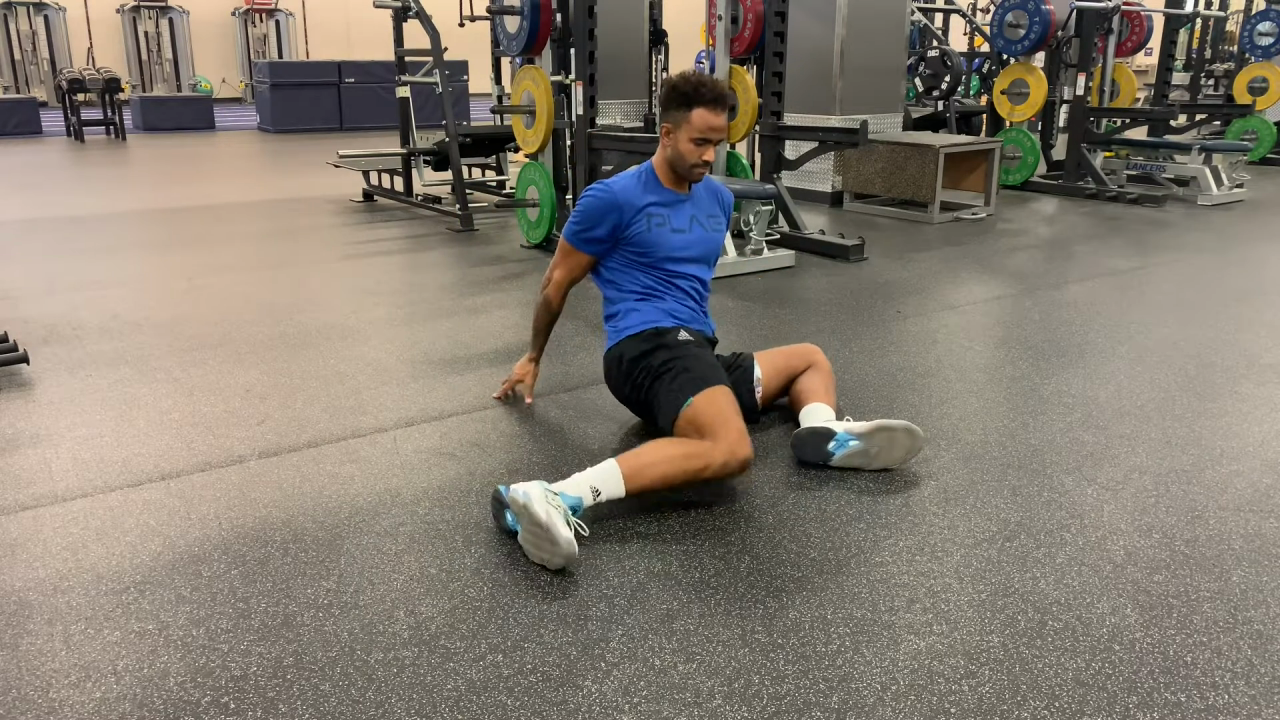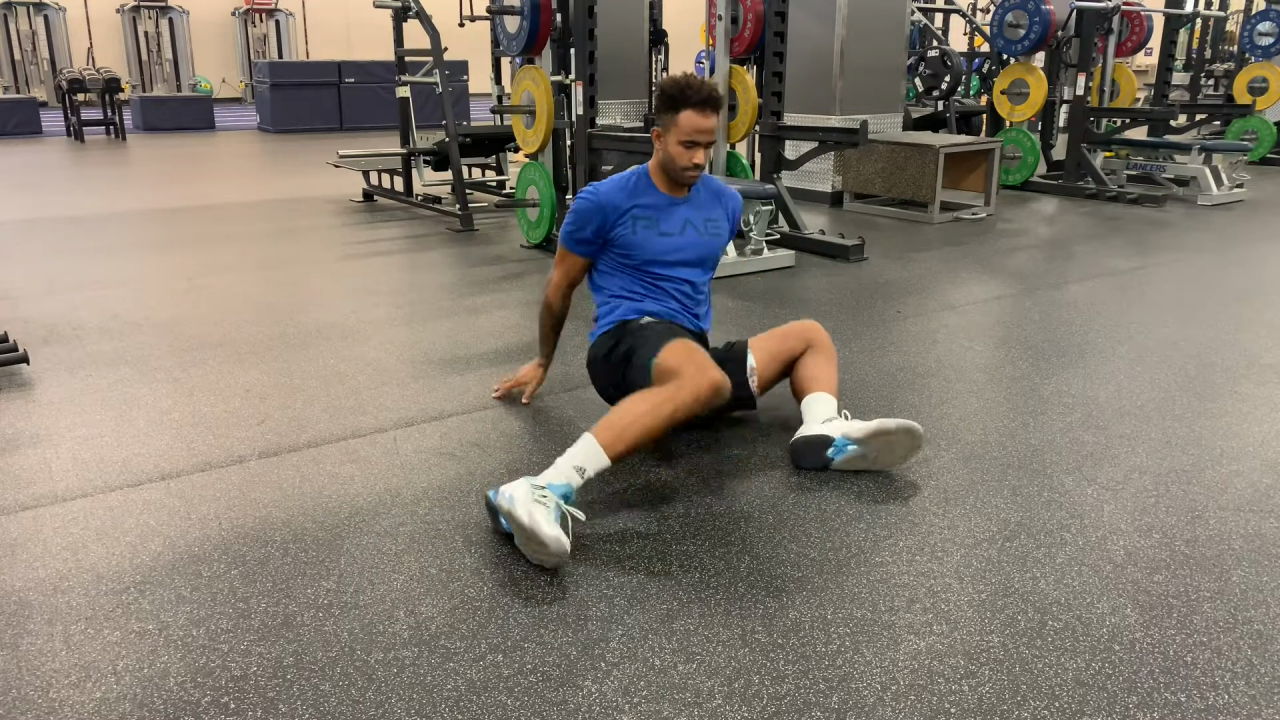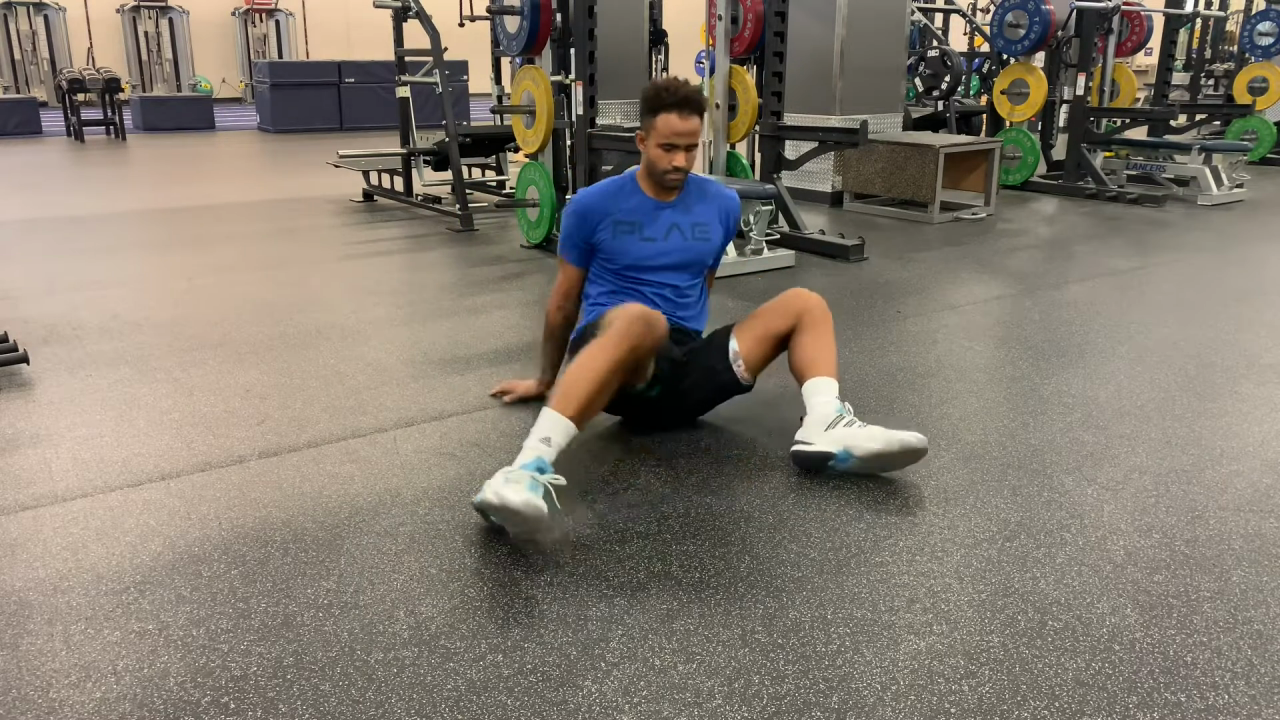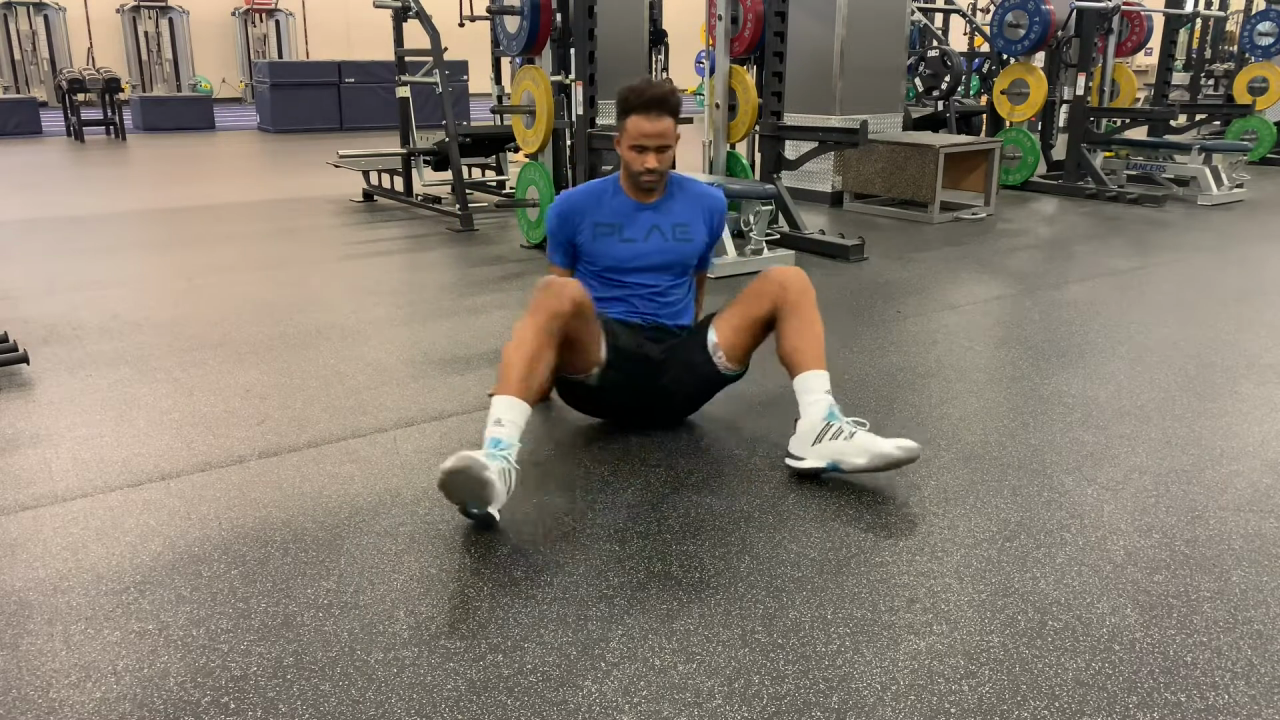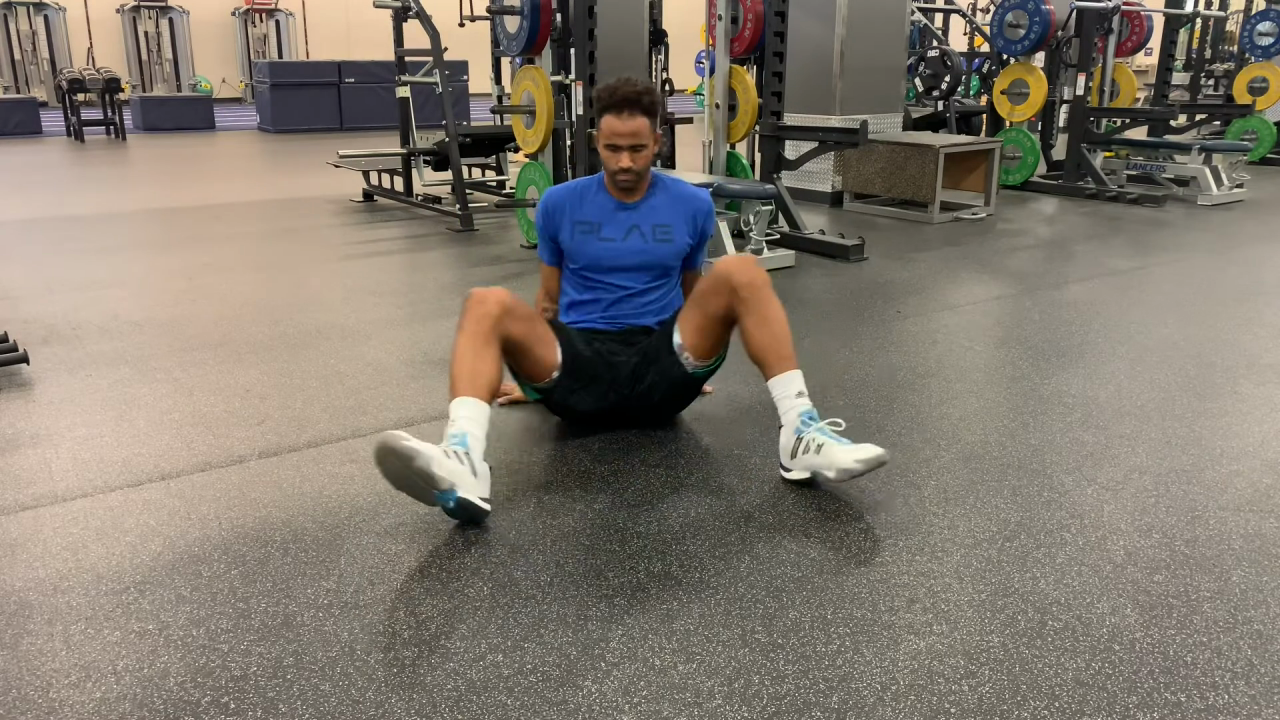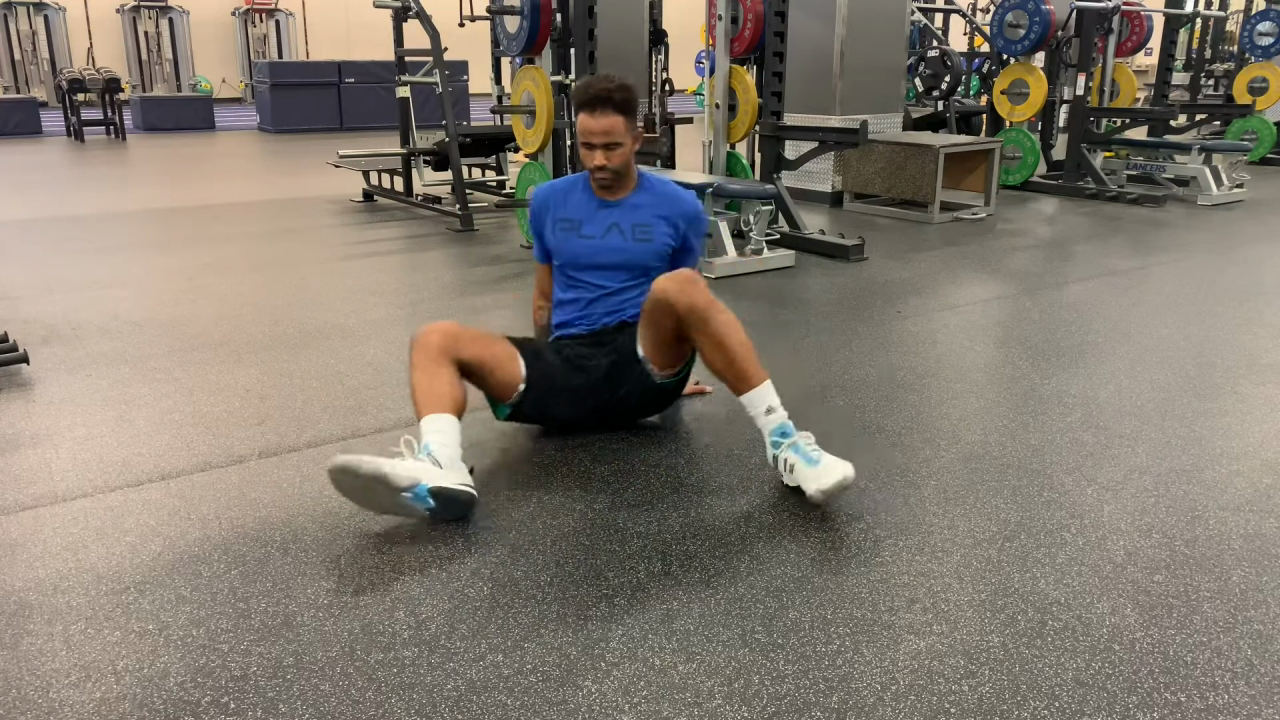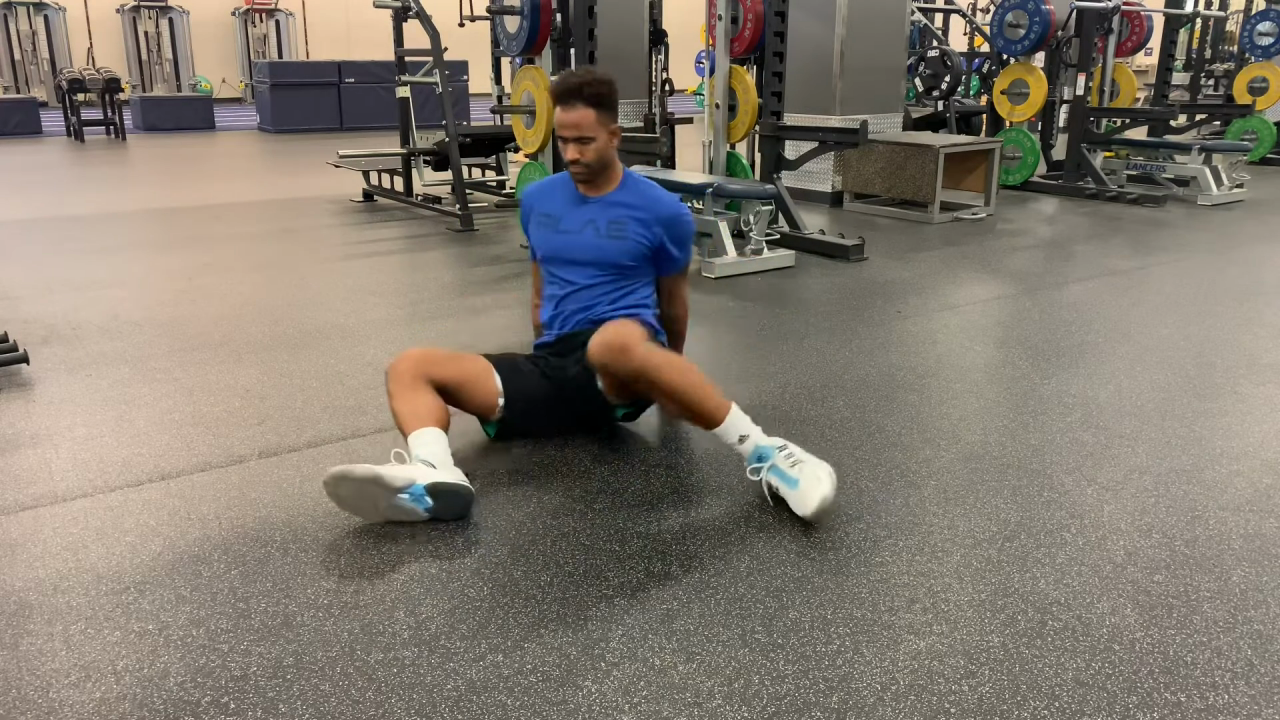
dt=0.2s
person 1, frame 1
left shoulder: (718, 199)
right shoulder: (614, 198)
right elbow: (557, 281)
right wrist: (533, 357)
left hip: (692, 352)
right hip: (649, 349)
left knee: (810, 358)
right knee: (728, 452)
left ankle: (827, 434)
right ankle: (555, 499)
person 1, frame 2
left shoulder: (724, 202)
right shoulder: (605, 201)
right elbow: (561, 285)
right wrist: (542, 363)
left hip: (687, 353)
right hip: (627, 350)
left knee: (811, 336)
right knee: (706, 380)
left ankle: (826, 433)
right ankle: (545, 492)
person 1, frame 3
left shoulder: (721, 205)
right shoulder: (592, 207)
right elbow: (565, 298)
right wrist: (546, 379)
left hip: (686, 368)
right hip: (617, 371)
left knee: (805, 305)
right knee: (641, 320)
left ankle: (827, 429)
right ankle: (529, 474)
person 1, frame 4
left shoulder: (706, 205)
right shoulder: (574, 207)
right elbow: (570, 296)
right wrist: (541, 370)
left hip: (678, 368)
right hip: (602, 368)
left knee: (787, 280)
right knee: (554, 293)
left ankle: (820, 433)
right ankle: (497, 463)
person 1, frame 5
left shoulder: (691, 206)
right shoulder: (560, 205)
left wrist: (693, 366)
right wrist: (544, 370)
left hip: (662, 367)
right hip: (586, 365)
left knee: (738, 271)
right knee: (485, 304)
left ankle: (804, 435)
right ankle: (463, 468)
person 1, frame 6
left shoulder: (679, 208)
right shoulder: (549, 202)
left elbow: (685, 288)
left wrist: (682, 364)
right wrist: (549, 371)
left hip: (642, 366)
right hip: (569, 362)
left knee: (679, 287)
right knee: (433, 342)
left ankle: (785, 440)
right ankle: (440, 477)
person 1, frame 7
left shoulder: (662, 211)
right shoulder: (537, 199)
left elbow: (673, 300)
left wrist: (674, 368)
left hip: (620, 354)
right hip: (551, 363)
left knee: (613, 342)
right knee: (408, 369)
left ankle: (765, 456)
right ankle: (434, 479)
